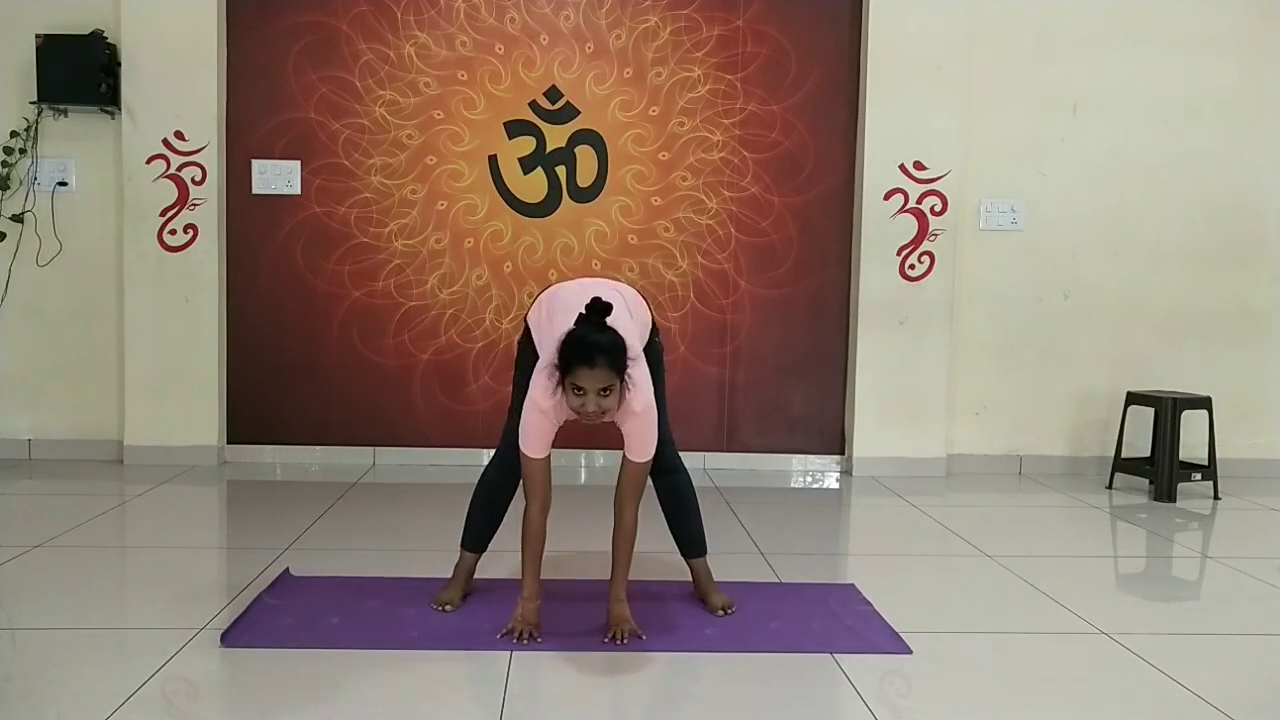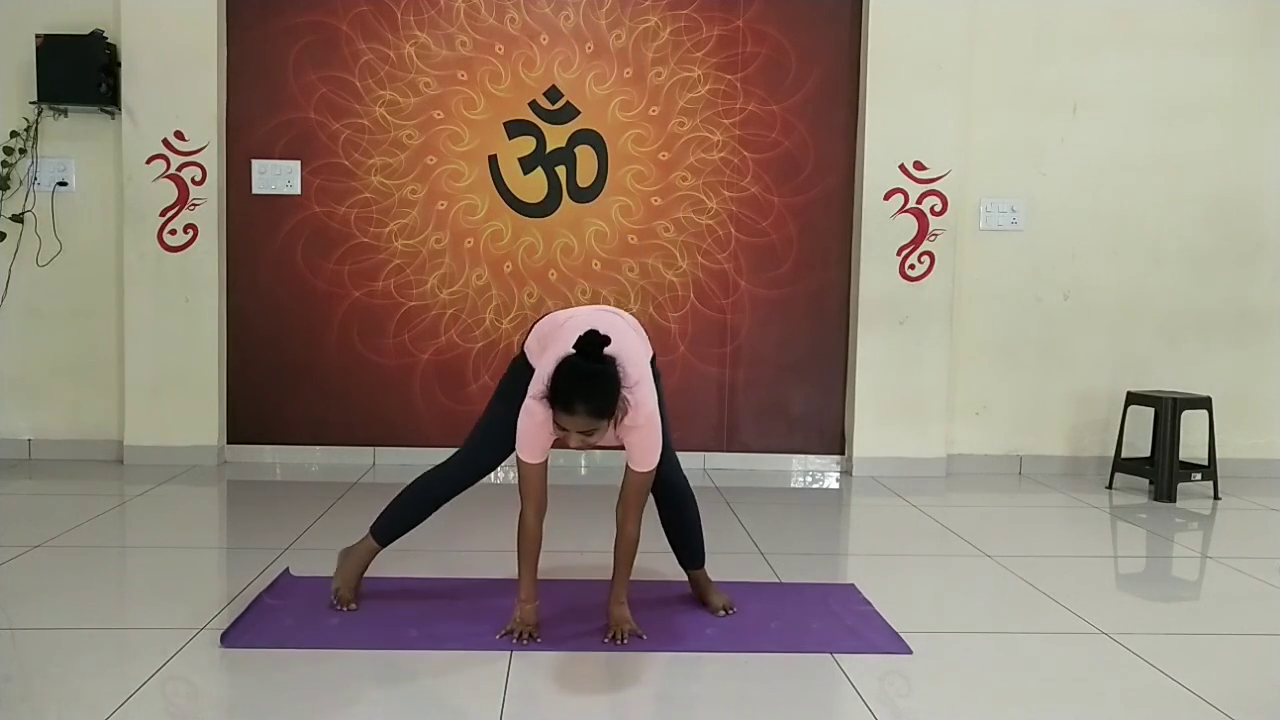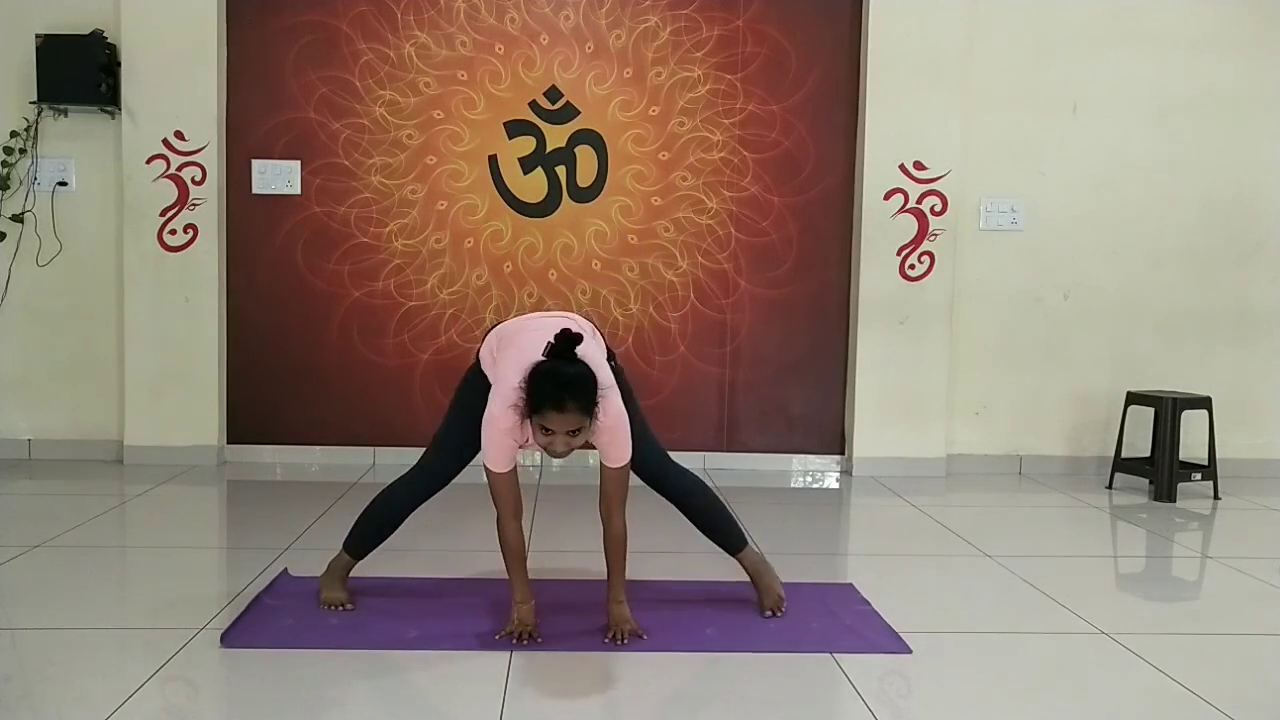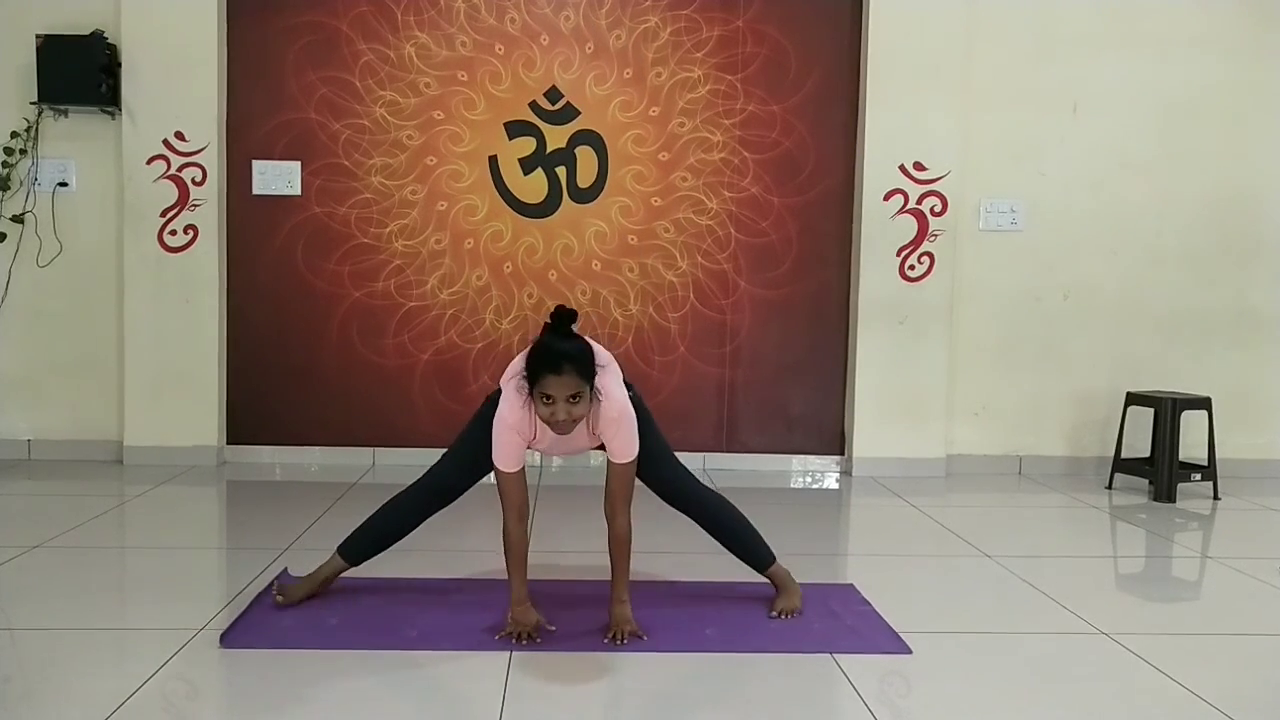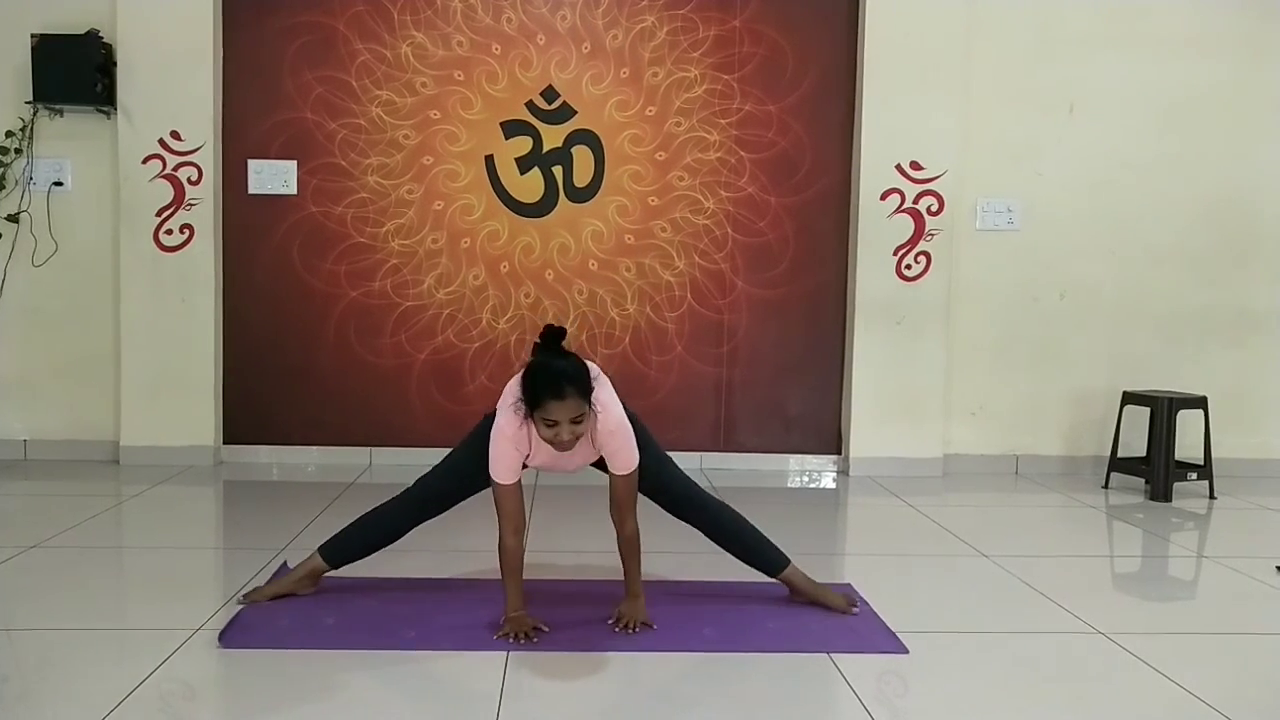
dt=0.4s
person 1, frame 1
left shoulder: (638, 398)
right shoulder: (544, 394)
left elbow: (627, 507)
right elbow: (537, 505)
left wrist: (618, 600)
right wrist: (528, 599)
left knee: (663, 458)
right knee: (511, 456)
left ankle: (703, 577)
right ankle: (463, 571)
person 1, frame 2
left shoulder: (641, 411)
right shoulder: (539, 406)
left elbow: (630, 516)
right elbow: (532, 511)
left wrist: (618, 602)
right wrist: (526, 601)
left hip: (631, 345)
right hip: (547, 345)
left knee: (664, 474)
right knee: (469, 464)
left ankle: (699, 580)
right ankle: (361, 553)
person 1, frame 3
left shoulder: (609, 408)
right shoulder: (504, 411)
left elbow: (612, 514)
right elbow: (508, 517)
left wrist: (617, 600)
right wrist: (522, 602)
right hip: (499, 355)
left knee: (660, 470)
right knee: (429, 474)
left ankle: (756, 567)
right ankle: (339, 567)
person 1, frame 4
left shoulder: (613, 403)
right shoulder: (513, 406)
left elbow: (619, 513)
right elbow: (514, 517)
left wrist: (621, 602)
right wrist: (520, 604)
left hip: (610, 378)
right hip: (520, 386)
left knee: (681, 488)
right knee: (435, 488)
left ankle: (781, 577)
right ankle: (323, 574)
person 1, frame 5
left shoulder: (611, 422)
right shoulder: (510, 425)
left elbow: (625, 518)
right elbow: (511, 529)
left wrist: (635, 596)
right wrist: (515, 609)
left hip: (600, 419)
right hip: (519, 415)
left knee: (689, 499)
right knee: (423, 498)
left ankle: (800, 583)
right ankle: (305, 573)
